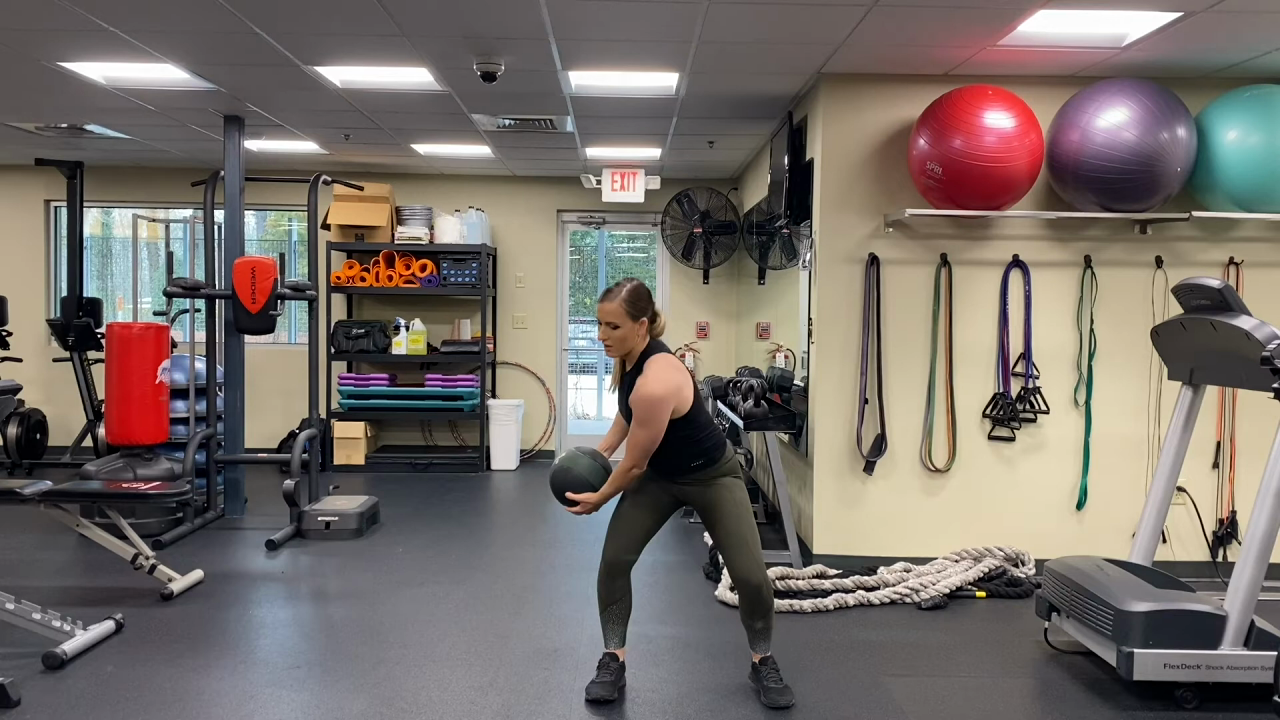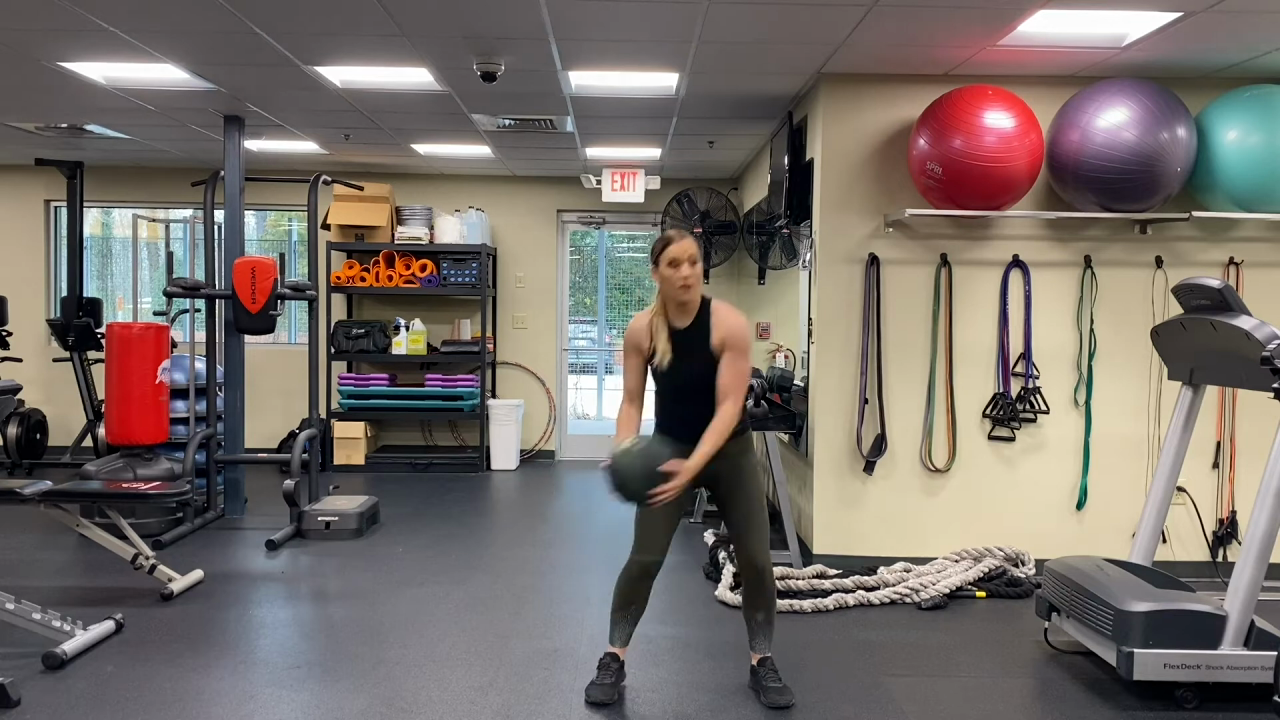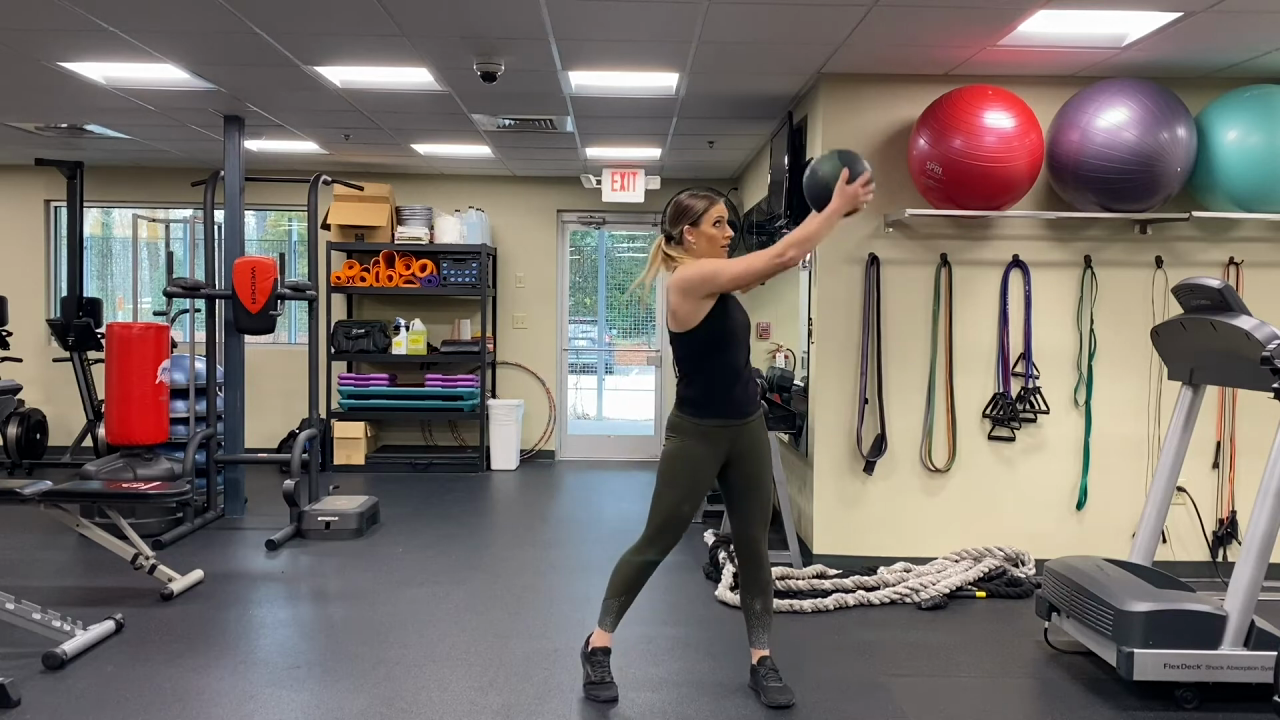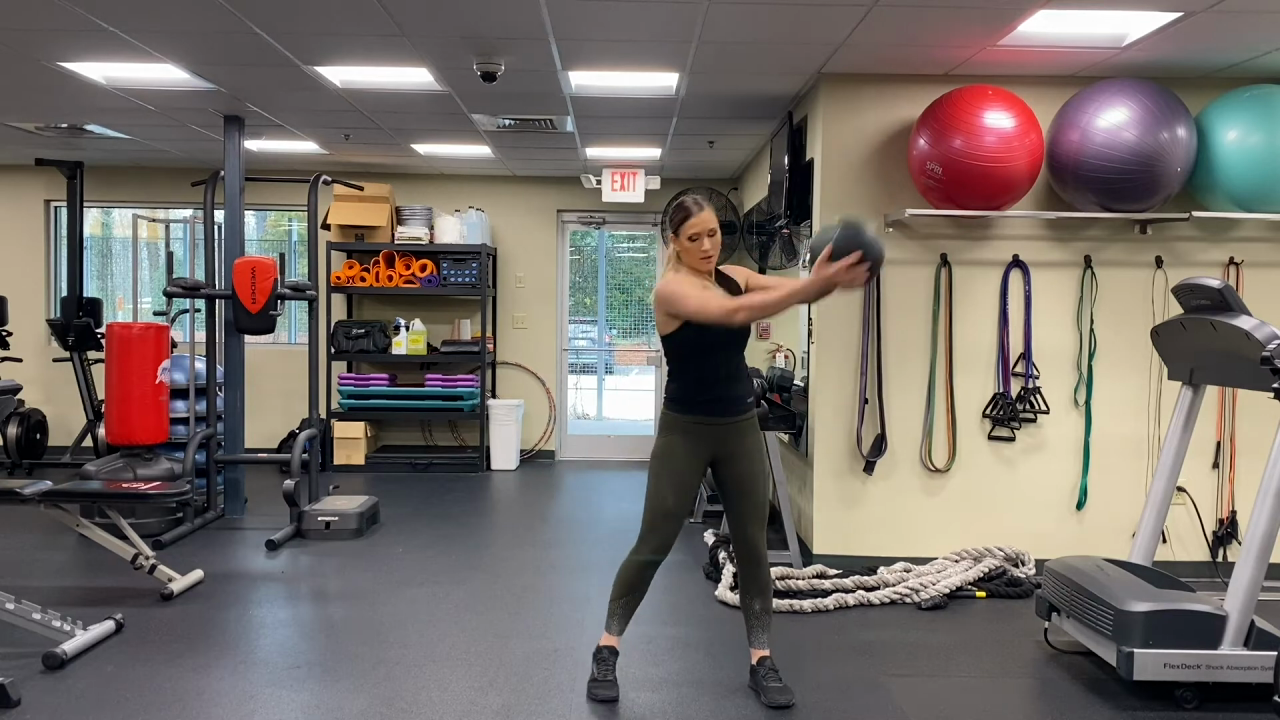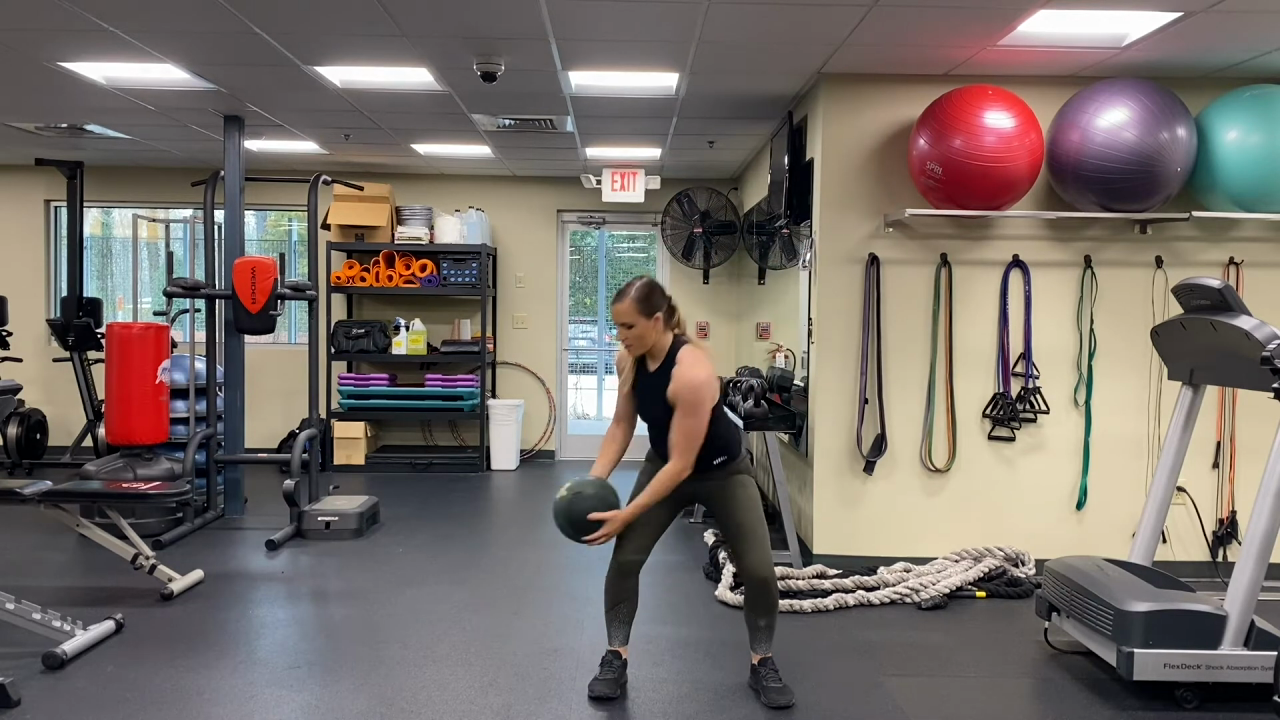
dt=0.4s
person 1, frame 1
left shoulder: (656, 383)
right shoulder: (628, 353)
left elbow: (636, 464)
left wrist: (599, 499)
right wrist: (600, 450)
left hip: (711, 475)
right hip: (660, 473)
left knee: (751, 577)
right knee: (615, 559)
left ankle: (763, 661)
right ankle: (614, 659)
person 1, frame 2
left shoulder: (728, 324)
right shoulder: (642, 329)
left elbow: (729, 409)
right elbow: (632, 402)
left wrist: (694, 467)
right wrist: (623, 452)
left hip: (730, 450)
right hip: (674, 447)
left knee: (755, 560)
right knee: (645, 558)
left ankle: (762, 660)
right ankle: (613, 658)
person 1, frame 3
left shoulder: (714, 275)
right shoulder: (691, 279)
left elbow: (779, 257)
right elbow: (781, 255)
left wrist: (834, 210)
right wrist: (837, 207)
left hip: (747, 428)
right hip: (697, 434)
left knee: (754, 546)
right knee: (656, 544)
left ankle: (761, 658)
right ankle: (597, 644)
person 1, frame 4
left shoulder: (733, 276)
right shoulder: (672, 289)
left elbow: (778, 296)
right elbow: (735, 312)
left wrist: (831, 278)
right wrist: (813, 283)
left hip: (741, 427)
right hip: (685, 429)
left knee: (752, 547)
right knee: (653, 547)
left ankle: (760, 660)
right ankle: (607, 648)
person 1, frame 5
left shoulder: (692, 373)
right shoulder: (632, 361)
left elbow: (682, 465)
right elbow: (622, 426)
left wrist: (626, 514)
right wrist: (594, 478)
left hip: (721, 472)
right hip: (668, 468)
left knee: (760, 572)
right knee: (625, 560)
left ankle: (762, 662)
right ankle: (616, 656)
